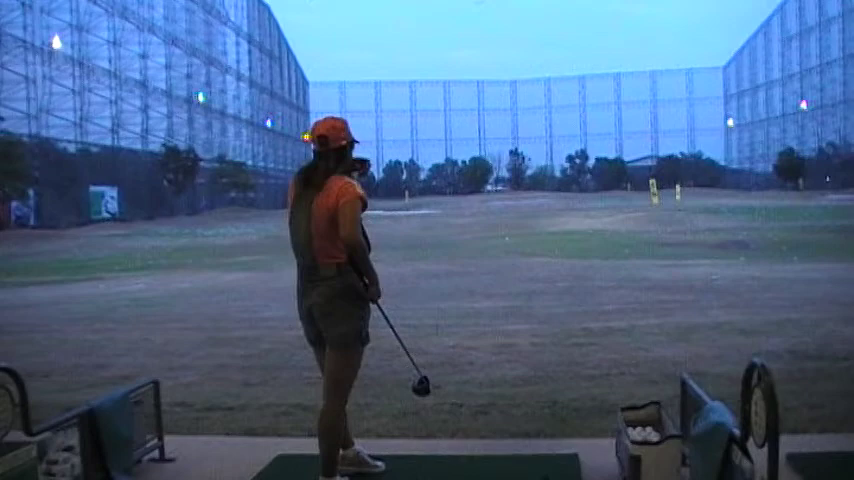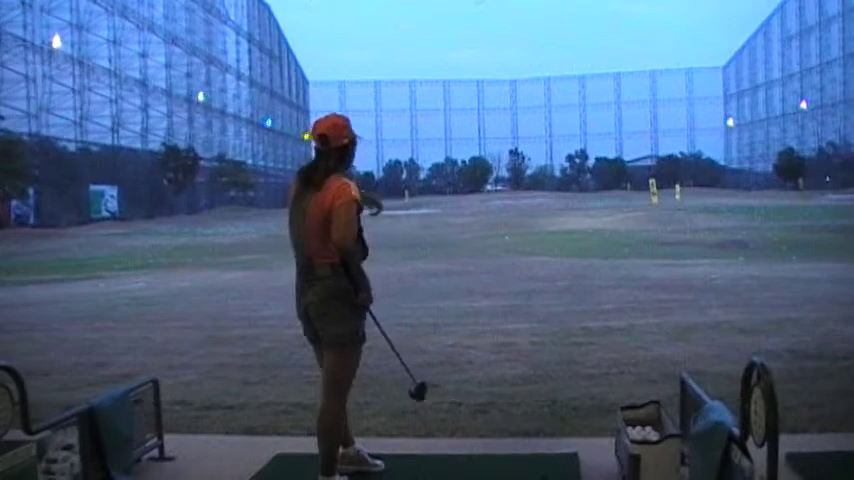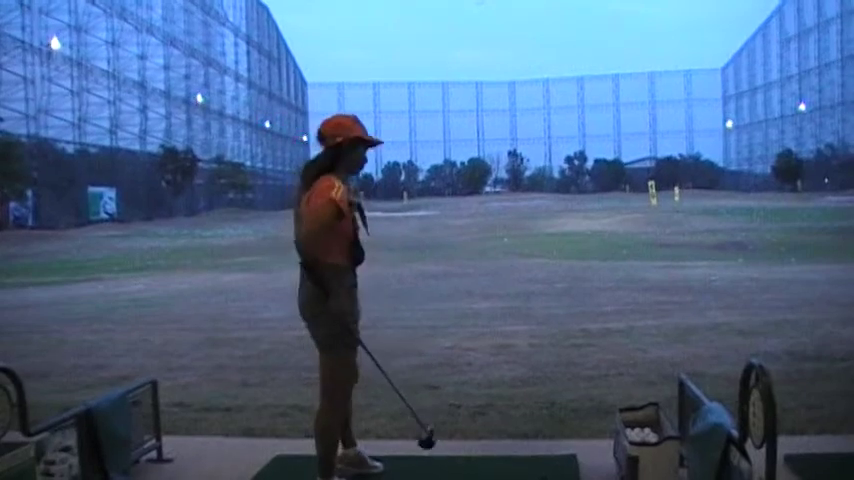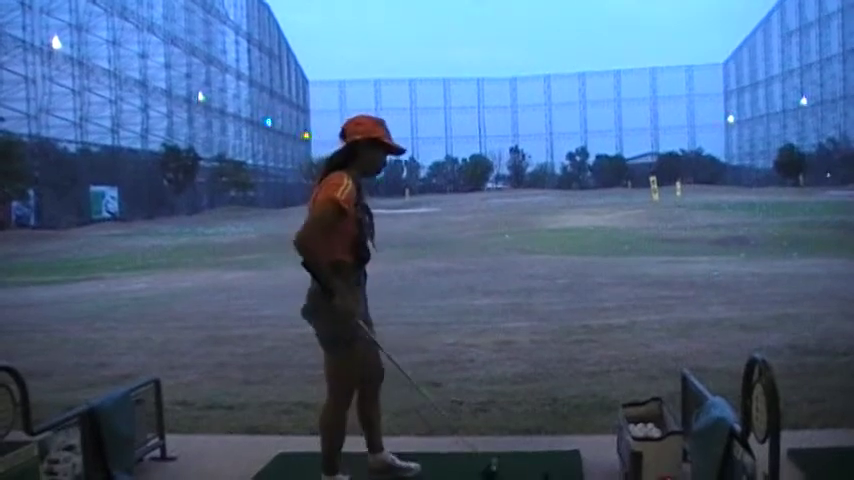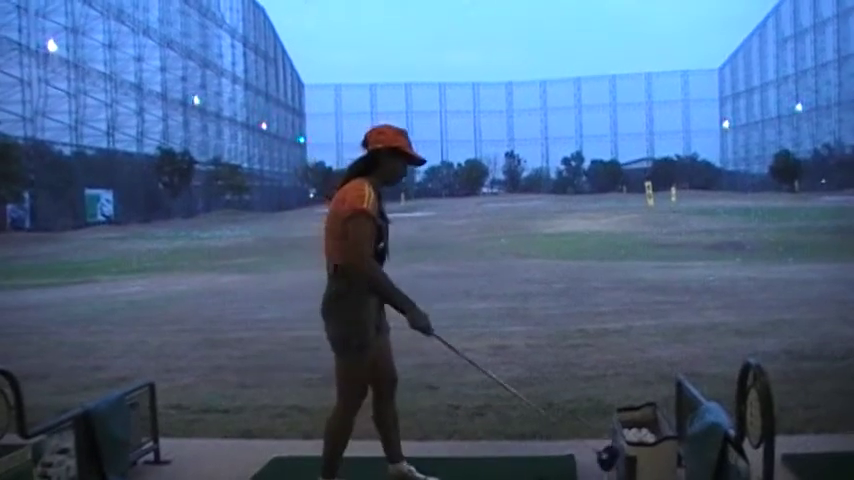
dt=0.3s
person 1, frame 1
left shoulder: (299, 186)
right shoulder: (346, 188)
right elbow: (350, 237)
right wrist: (372, 279)
left hip: (308, 293)
right hip: (341, 292)
left knee: (335, 386)
right knee: (336, 391)
person 1, frame 2
left shoulder: (301, 185)
right shoulder: (343, 189)
right elbow: (343, 242)
left wrist: (359, 204)
right wrist: (363, 285)
left hip: (308, 291)
right hip: (336, 293)
left knee: (334, 384)
right knee: (335, 391)
left ankle: (348, 450)
person 1, frame 3
left shoulder: (323, 185)
right shoulder: (334, 189)
right elbow: (305, 242)
right wrist: (333, 293)
left hip: (331, 294)
right hip: (331, 297)
left knee: (344, 380)
right knee: (334, 393)
person 1, frame 4
left shoulder: (347, 186)
right shoulder: (341, 187)
right elbow: (304, 241)
right wrist: (335, 292)
left hip: (347, 295)
right hip: (338, 299)
left knee: (371, 376)
right knee: (341, 392)
person 1, frame 5
left shoulder: (364, 192)
right shoulder: (362, 195)
right elbow: (364, 264)
right wrist: (411, 310)
left hip: (364, 300)
right hip: (350, 301)
left knee: (386, 385)
right knee: (351, 397)
